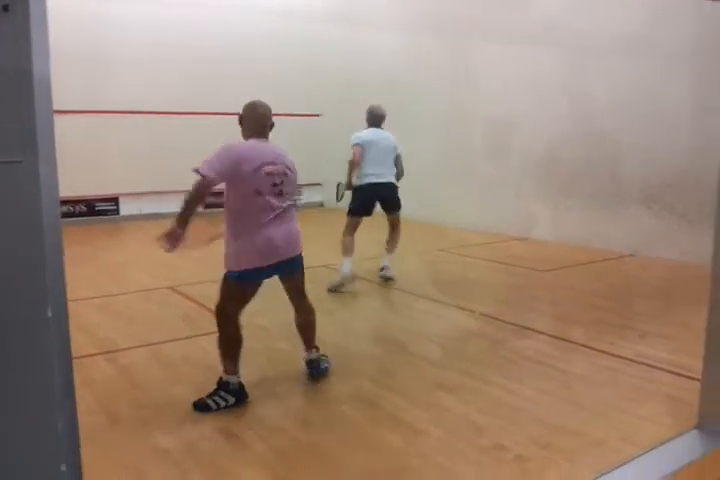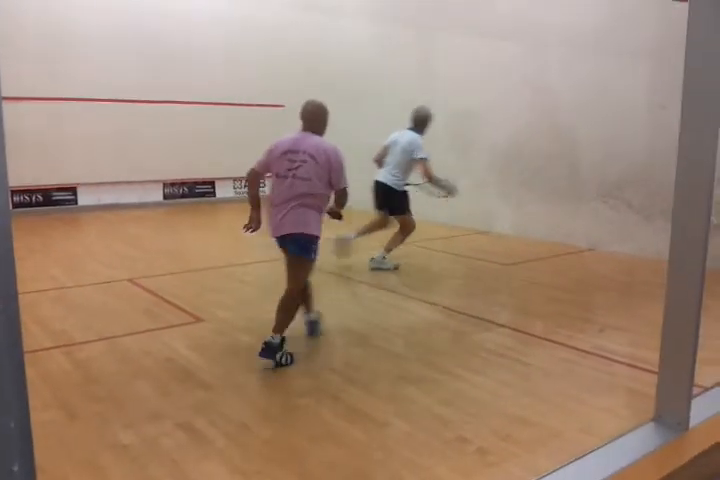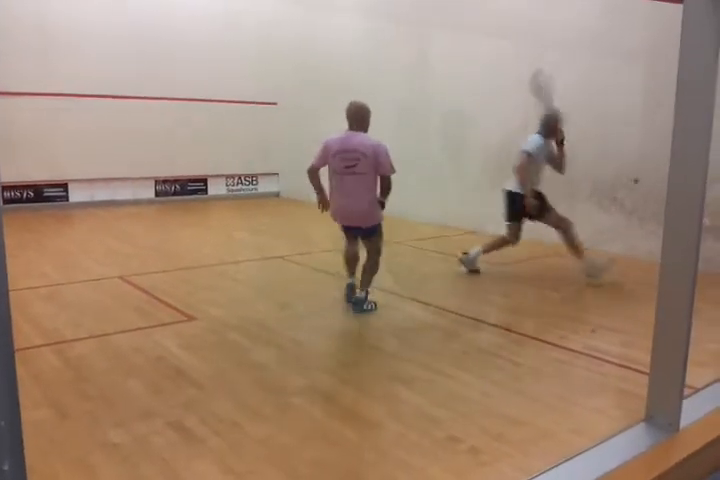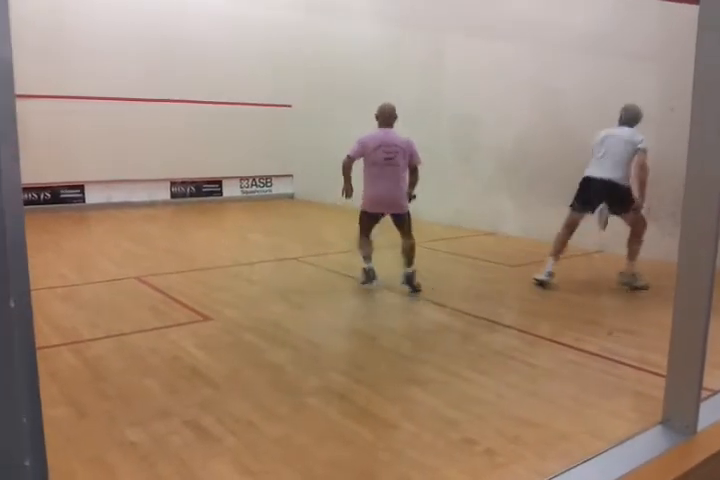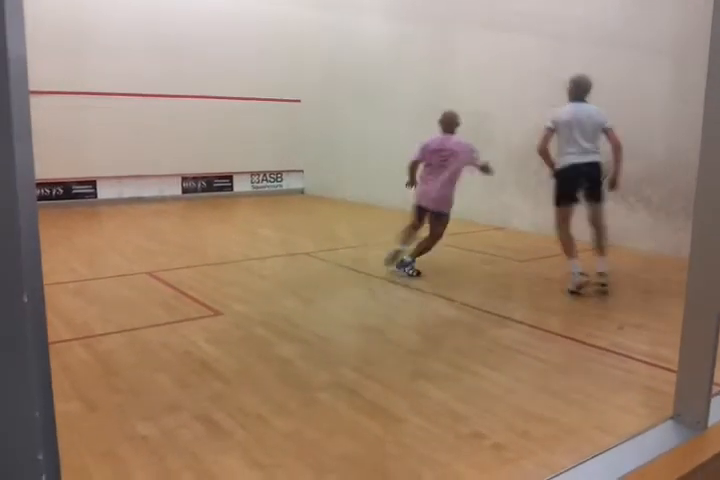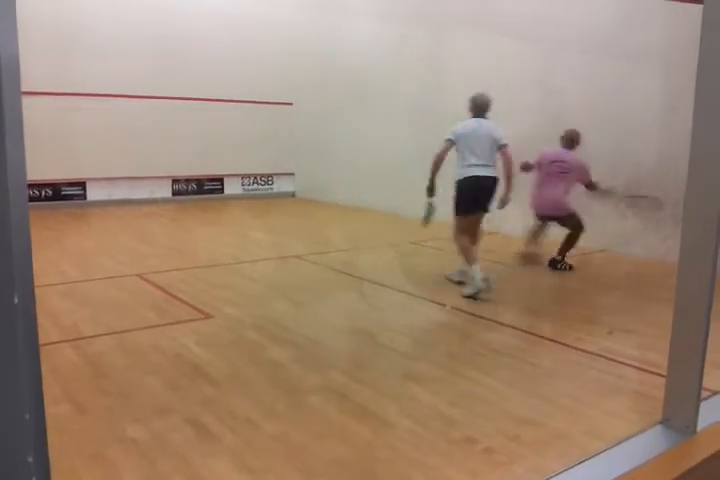
dt=0.5s
person 1, frame 1
left shoulder: (233, 153)
right shoulder: (287, 160)
left elbow: (201, 188)
left wrist: (180, 224)
left hip: (249, 250)
right hip: (289, 244)
left knee: (226, 314)
right knee: (301, 304)
left ankle: (231, 386)
right ankle: (313, 360)
person 1, frame 2
left shoulder: (279, 146)
right shoulder: (330, 151)
left elbow: (252, 176)
right elbow: (340, 194)
left wrist: (255, 212)
right wrist: (337, 208)
left hip: (279, 223)
right hip: (306, 224)
left knee: (298, 275)
right knee: (296, 283)
left ankle: (311, 319)
right ankle: (274, 341)
person 1, frame 3
left shoulder: (331, 144)
right shoulder: (376, 147)
left elbow: (312, 171)
right elbow: (385, 181)
left wrist: (321, 195)
right wrist: (382, 199)
left hip: (340, 210)
right hip: (367, 211)
left knee: (351, 244)
right knee: (373, 253)
left ankle: (351, 284)
right ankle: (361, 298)
person 1, frame 4
left shoulder: (366, 140)
right shoulder: (406, 143)
left elbow: (347, 163)
right elbow: (414, 172)
left wrist: (347, 184)
right wrist: (410, 191)
left hip: (372, 199)
right hip: (398, 199)
left knee: (364, 234)
right knee: (407, 237)
left ankle: (368, 268)
right ankle: (409, 274)
person 1, frame 5
left shoulder: (428, 144)
right shoulder: (466, 147)
left elbow: (413, 164)
right elbow: (482, 167)
left wrist: (412, 179)
right wrist: (487, 167)
left hip: (423, 194)
right hip: (442, 198)
left knee: (415, 225)
right knee: (435, 235)
left ankle: (400, 251)
right ankle: (406, 261)
person 1, frame 6
left shoulder: (545, 156)
right shoulder: (579, 164)
left elbow: (526, 167)
right elbow: (590, 186)
right wrist: (596, 186)
left hip: (539, 202)
right hip: (556, 204)
left knee: (543, 223)
right knee: (578, 227)
left ankle: (529, 248)
right ankle: (557, 259)
person 2, frame 1
left shoulder: (360, 136)
right shoulder: (391, 138)
left elbow: (355, 160)
right elbow: (400, 171)
left wrist: (349, 180)
left hip: (365, 186)
right hip: (388, 185)
left knee: (349, 231)
right knee: (395, 226)
left ankle: (346, 272)
right ankle: (386, 266)
person 2, frame 2
left shoulder: (396, 135)
right shoulder: (417, 142)
left elbow: (378, 159)
right elbow: (427, 175)
right wrist: (444, 186)
left hip: (381, 183)
right hip: (394, 188)
left knee: (383, 222)
right knee: (408, 226)
left ankle: (348, 238)
right ankle: (380, 258)
person 2, frame 3
left shoulder: (546, 144)
right shoulder: (536, 142)
left elbow: (561, 168)
right elbow: (520, 167)
left wrist: (560, 144)
right wrist: (528, 196)
left hip: (521, 194)
right hip: (521, 194)
left knee: (512, 237)
right knee: (564, 225)
left ankle: (471, 256)
right ankle: (588, 266)
person 2, frame 4
left shoulder: (604, 133)
right shoulder: (637, 138)
right elbow: (641, 165)
right wrist: (640, 198)
left hip: (590, 180)
right hip: (616, 184)
left knee: (569, 226)
right knee: (639, 224)
left ankle: (549, 271)
right ankle: (629, 274)
person 2, frame 5
left shoulder: (560, 114)
right shoulder: (598, 113)
left elbow: (542, 146)
right elbow: (616, 144)
left wrist: (553, 166)
right wrist: (616, 174)
left hip: (566, 169)
right hip: (592, 168)
left knee: (562, 225)
right knee: (597, 223)
left ankle: (578, 274)
right ankle: (602, 273)
person 2, frame 6
left shoulder: (460, 128)
right shoulder: (495, 130)
left elbow: (440, 156)
right elbow: (508, 161)
left wrist: (431, 182)
right wrist: (507, 192)
left hip: (468, 180)
right hip: (489, 181)
left knee: (461, 233)
right knee: (472, 227)
left ankle: (478, 278)
right ankle: (464, 273)
